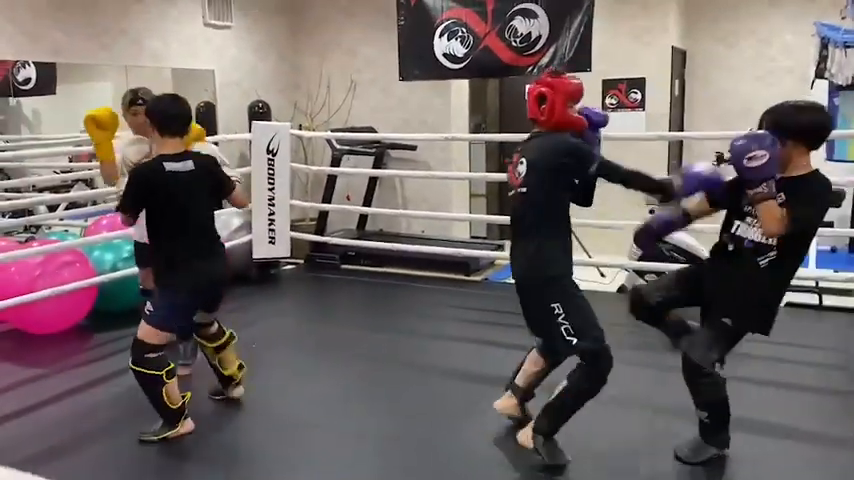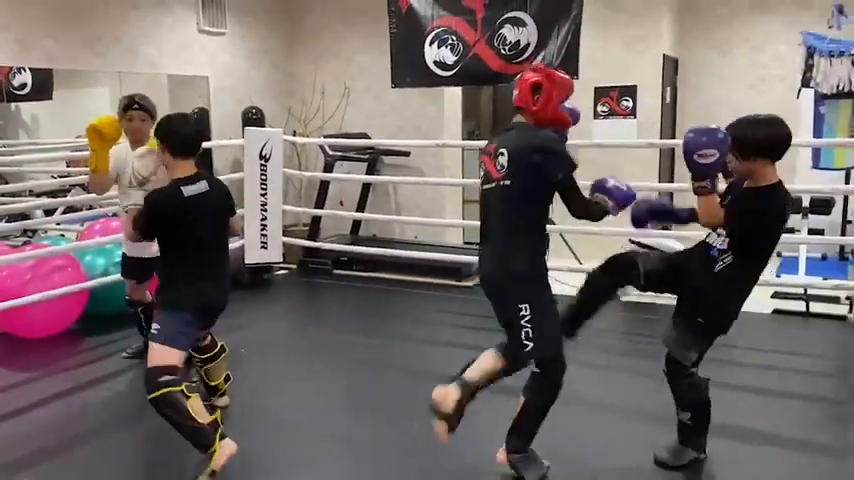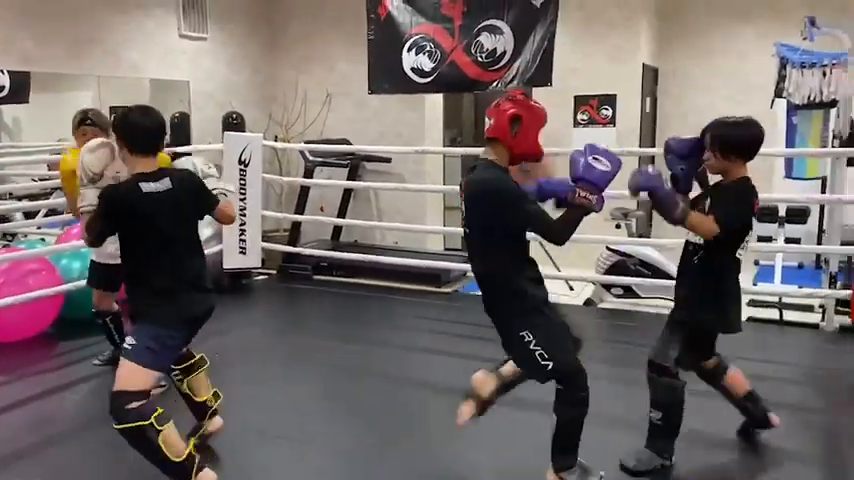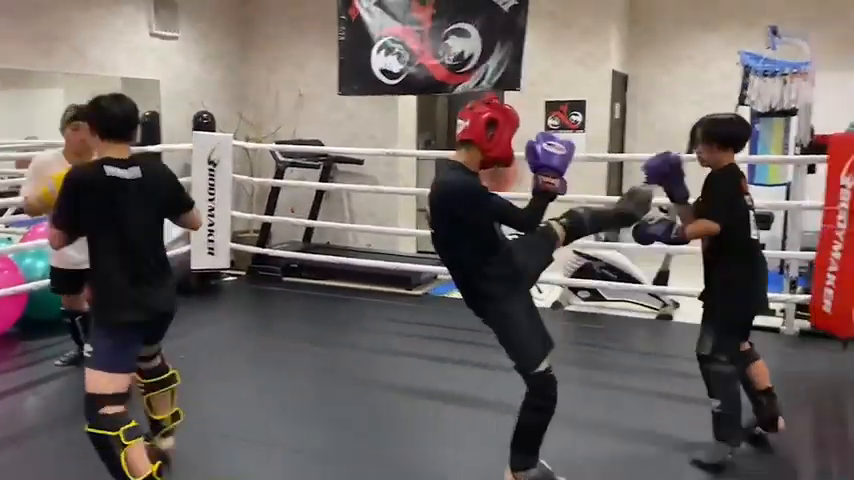
dt=0.3s
person 1, frame 1
left shoulder: (526, 152)
right shoulder: (561, 148)
left elbow: (582, 195)
right elbow: (619, 174)
left wrist: (585, 149)
right wrist: (671, 188)
left hip: (530, 268)
right hip: (545, 272)
left knee: (557, 338)
right knee: (597, 361)
left ankle: (514, 396)
right ankle: (539, 433)
person 1, frame 2
left shoulder: (497, 144)
right shoulder: (542, 143)
right elbow: (578, 205)
right wrist: (606, 204)
left hip: (496, 264)
right hip: (518, 272)
left knee: (521, 347)
right knee: (549, 367)
left ankle: (457, 392)
person 1, frame 3
left shoulder: (484, 176)
right shoulder: (493, 185)
right elbow: (556, 234)
left wrist: (541, 195)
right wrist: (584, 201)
left hip: (518, 287)
right hip: (515, 301)
left knee: (564, 347)
right knee: (574, 381)
left ankle: (488, 384)
person 1, frame 4
left shoulder: (457, 176)
right shoulder: (457, 186)
right elbow: (523, 222)
right wrist: (543, 191)
left hip: (510, 263)
right hip: (497, 293)
left knee: (568, 224)
right knee: (542, 384)
left ankle: (624, 212)
person 2, frame 1
left shoulder: (145, 173)
right shoulder: (206, 164)
left elbow: (127, 219)
right elbow: (239, 200)
right wrist: (220, 186)
left hip: (180, 279)
right hip: (215, 268)
left knee: (147, 350)
right knee: (207, 323)
left ankle: (177, 419)
right ankle: (232, 382)
person 2, frame 2
left shoulder: (160, 199)
right shoulder: (216, 187)
left elbow: (134, 235)
right elbow: (235, 229)
left wrist: (138, 206)
left hip: (182, 298)
right hip: (216, 291)
left knee: (160, 379)
right knee: (199, 335)
left ankle: (216, 441)
right ankle: (219, 391)
person 2, frame 3
left shoulder: (116, 196)
right shoulder: (185, 180)
left elbow: (91, 238)
right elbow: (227, 213)
left wrist: (90, 187)
right wrist: (218, 188)
left hip: (157, 311)
right hip: (197, 301)
left knee: (128, 405)
right knee: (176, 348)
right ankle: (208, 415)
person 2, frame 4
left shoulder: (81, 178)
right shoulder: (158, 174)
left elbow: (57, 240)
right elbow: (194, 221)
left hip: (117, 307)
right hip: (161, 299)
left knee: (104, 409)
right knee: (147, 357)
right ankle: (163, 436)
person 3, frame 1
left shoulder: (819, 189)
right shoulder: (765, 174)
left elbow: (773, 230)
right elbow: (714, 200)
left wrist: (759, 182)
right wrist: (675, 217)
left hip: (752, 290)
right hip: (720, 266)
left knee: (699, 364)
right knee: (645, 300)
left ankle: (714, 441)
right ankle: (693, 341)
person 3, frame 2
left shoulder: (771, 201)
right shoulder: (742, 185)
left elbow: (713, 217)
left wrist: (704, 174)
right wrist: (674, 213)
left hip: (718, 291)
right hip: (690, 265)
left knee: (680, 364)
right knee: (618, 268)
left ankle: (692, 444)
right ankle: (564, 327)
person 3, frame 3
left shoulder: (738, 193)
right shoulder: (725, 189)
left elbow: (708, 229)
right elbow: (685, 214)
left wrist: (670, 200)
right wrist: (682, 178)
left hip: (707, 295)
right hip: (710, 291)
left knee: (664, 365)
right knee: (703, 359)
right ankle: (758, 414)
person 3, frame 4
left shoulder: (721, 180)
right shoulder: (731, 178)
left elbow: (711, 225)
right elbow: (696, 219)
left wrist: (668, 231)
right wrist: (675, 190)
left hip: (733, 281)
right hip: (746, 279)
left knee: (715, 355)
right knee: (738, 345)
left ankle: (726, 440)
right ankle: (767, 418)
person 4, frame 1
right shoulder: (123, 147)
right elbow: (111, 178)
left wrist: (203, 151)
right hip: (144, 229)
right knee: (147, 283)
left ankle: (188, 341)
person 4, frame 2
right shoulder: (117, 154)
right elbow: (98, 188)
right wrist: (99, 151)
right hip: (136, 240)
right knee: (135, 293)
right ankle: (150, 339)
person 4, frame 3
right shoulder: (77, 168)
right elbow: (76, 212)
left wrist: (163, 170)
right wrist: (70, 184)
right hip: (105, 250)
right knee: (101, 304)
right ankle: (120, 348)
person 4, frame 4
right shoulder: (43, 163)
right elbow: (29, 207)
right wrist: (52, 196)
right hip: (66, 252)
right knee: (70, 303)
right ankle: (84, 348)
